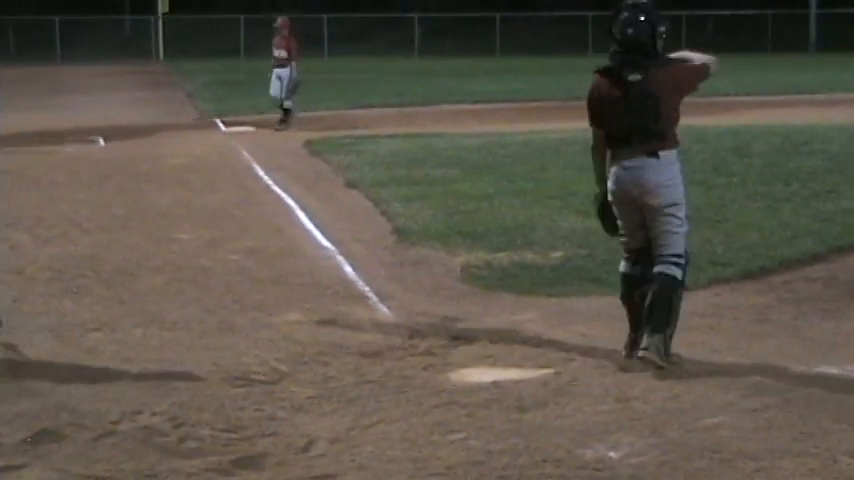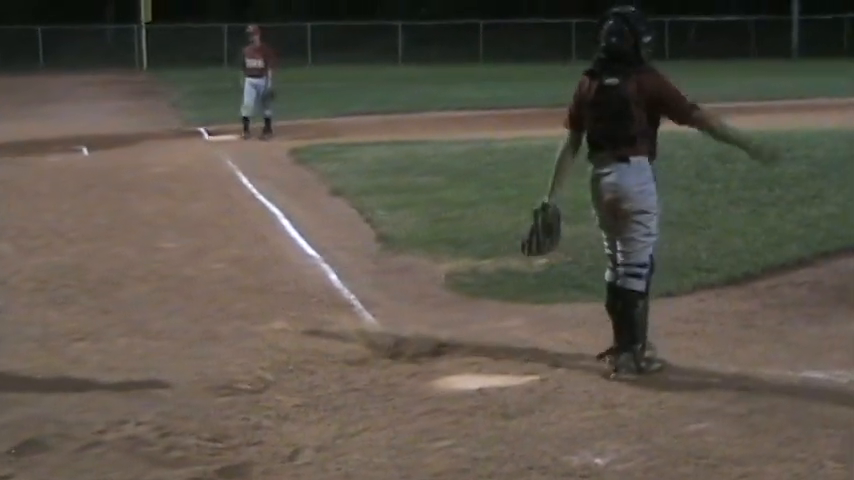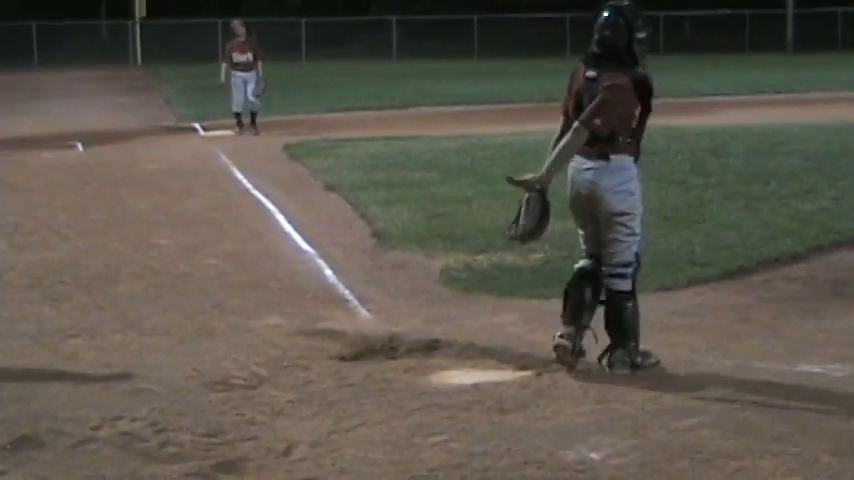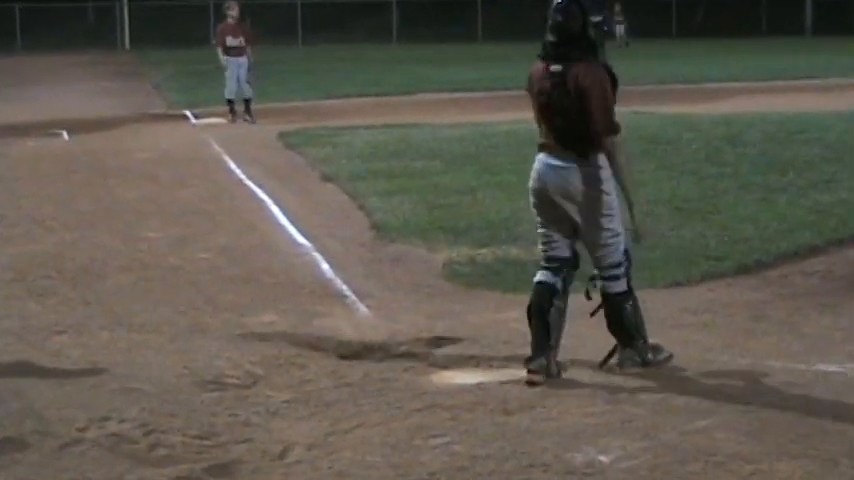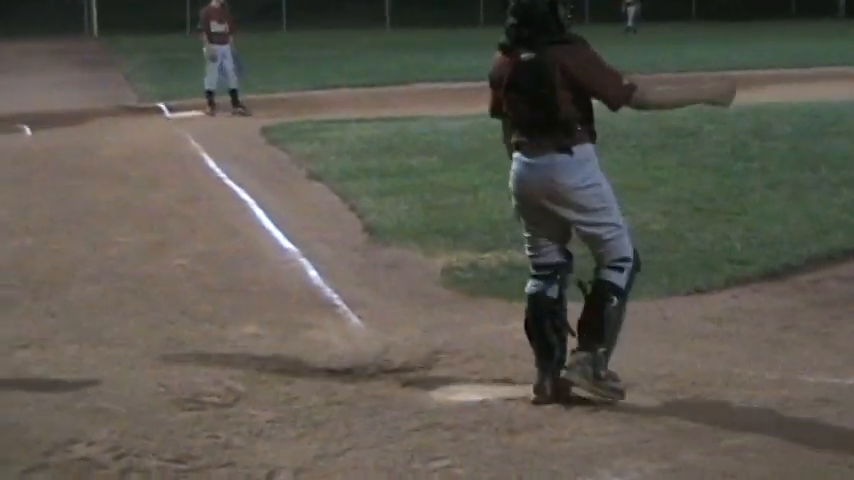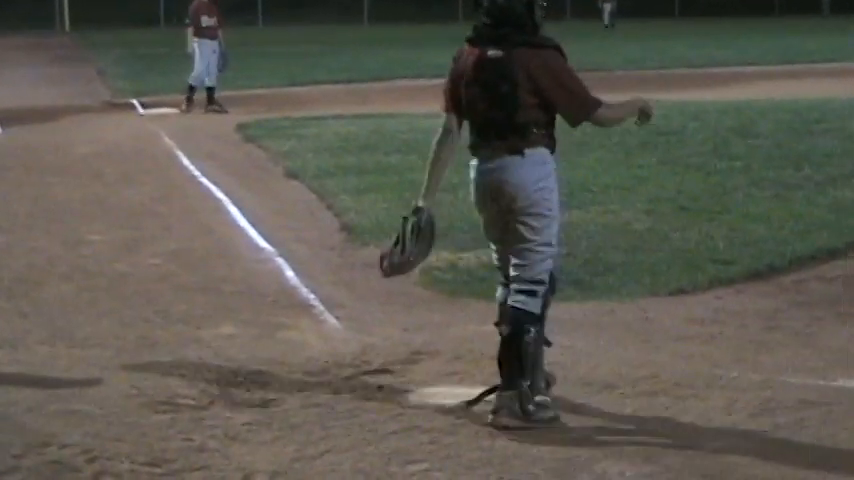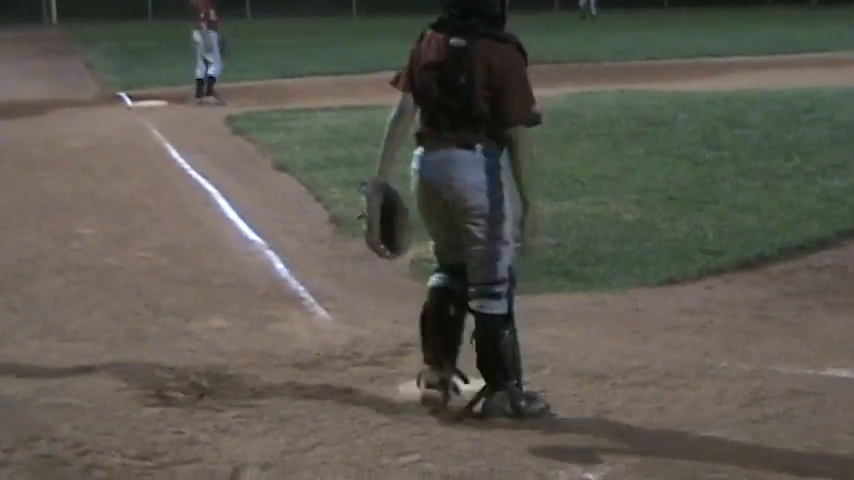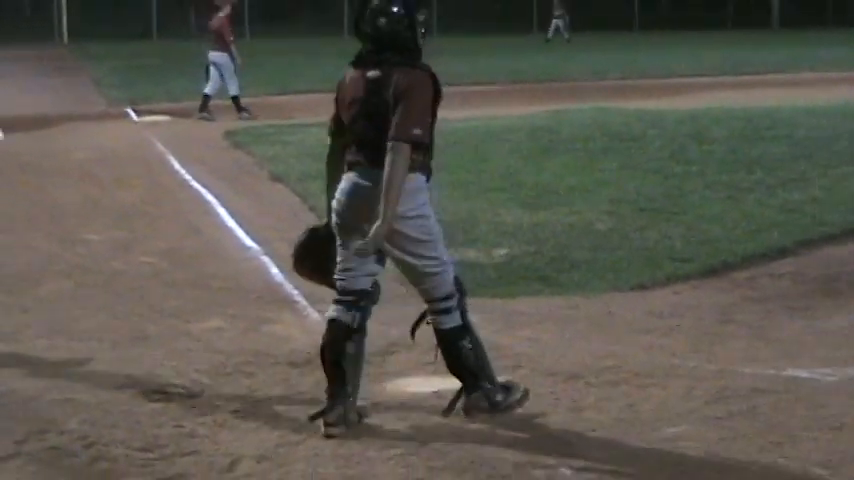
dt=0.3s
person 1, frame 1
left shoulder: (602, 80)
right shoulder: (669, 71)
left elbow: (598, 142)
right elbow: (708, 66)
left wrist: (603, 188)
right wrist: (684, 55)
left hip: (621, 171)
right hip: (660, 169)
left knee: (632, 256)
right knee: (671, 258)
left ankle: (638, 336)
right ankle: (655, 339)
person 1, frame 2
left shoulder: (588, 83)
right shoulder: (646, 82)
left elbow: (571, 144)
right elbow: (698, 116)
left wrist: (551, 195)
right wrist: (750, 146)
left hip: (600, 177)
right hip: (635, 177)
left knee: (618, 263)
right knee: (636, 265)
left ankle: (626, 343)
right ankle: (630, 354)
person 1, frame 3
left shoulder: (585, 74)
right shoulder: (622, 84)
left elbow: (569, 131)
right elbow: (577, 132)
left wrist: (546, 177)
right wrist: (544, 176)
left hip: (580, 171)
right hip: (615, 175)
left knee: (593, 256)
right knee: (621, 264)
left ankle: (571, 333)
right ankle: (624, 351)
person 1, frame 4
left shoulder: (539, 71)
right shoulder: (588, 72)
right elbow: (608, 139)
right wrist: (626, 195)
left hip: (544, 168)
right hip: (583, 172)
left knee: (554, 265)
right knee: (612, 263)
left ankle: (541, 357)
right ankle: (634, 348)
person 1, frame 5
left shoulder: (502, 63)
right shoulder: (571, 55)
right elbow: (640, 96)
right wrist: (707, 93)
left hip: (525, 169)
right hip: (574, 167)
left knee: (545, 273)
right knee: (619, 259)
left ankle: (549, 375)
right ankle: (590, 359)
person 1, frame 6
left shoulder: (467, 56)
right shoulder: (539, 57)
left elbow: (448, 130)
right elbow: (598, 114)
left wrist: (426, 196)
right wrist: (637, 105)
left hip: (484, 170)
right hip: (529, 170)
left knee: (511, 276)
right knee: (533, 282)
left ankle: (526, 374)
right ankle: (516, 395)
person 1, frame 7
left shoulder: (429, 42)
right shoulder: (502, 52)
left elbow: (402, 112)
right elbow: (517, 132)
left wrist: (381, 177)
right wrist: (527, 203)
left hip: (427, 162)
right hip: (475, 168)
left knee: (451, 268)
right knee: (491, 280)
left ankle: (437, 372)
right ankle: (504, 391)
person 1, frame 8
left shoulder: (351, 78)
right shoulder: (412, 80)
left elbow: (336, 150)
right elbow: (400, 150)
left wrist: (336, 208)
right wrist: (387, 219)
left hip: (352, 190)
right hip: (400, 196)
left knee: (350, 298)
right knee: (443, 294)
left ankle: (338, 406)
right ankle: (481, 390)
